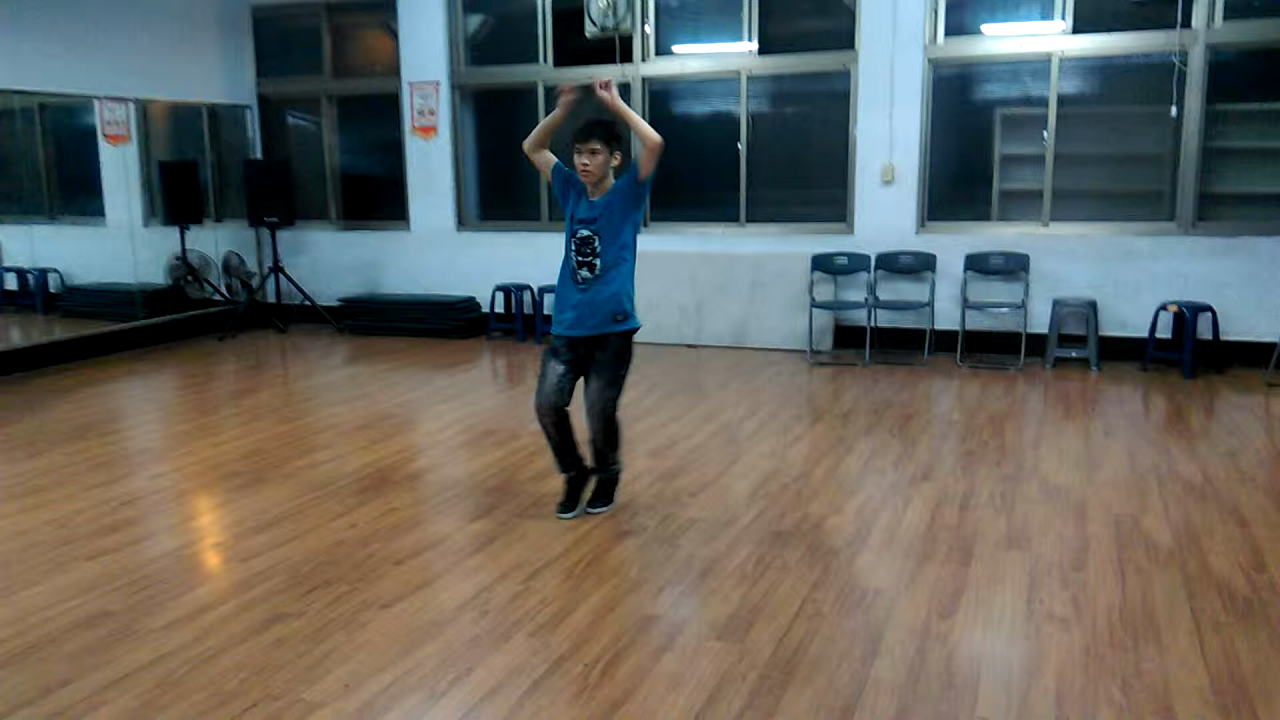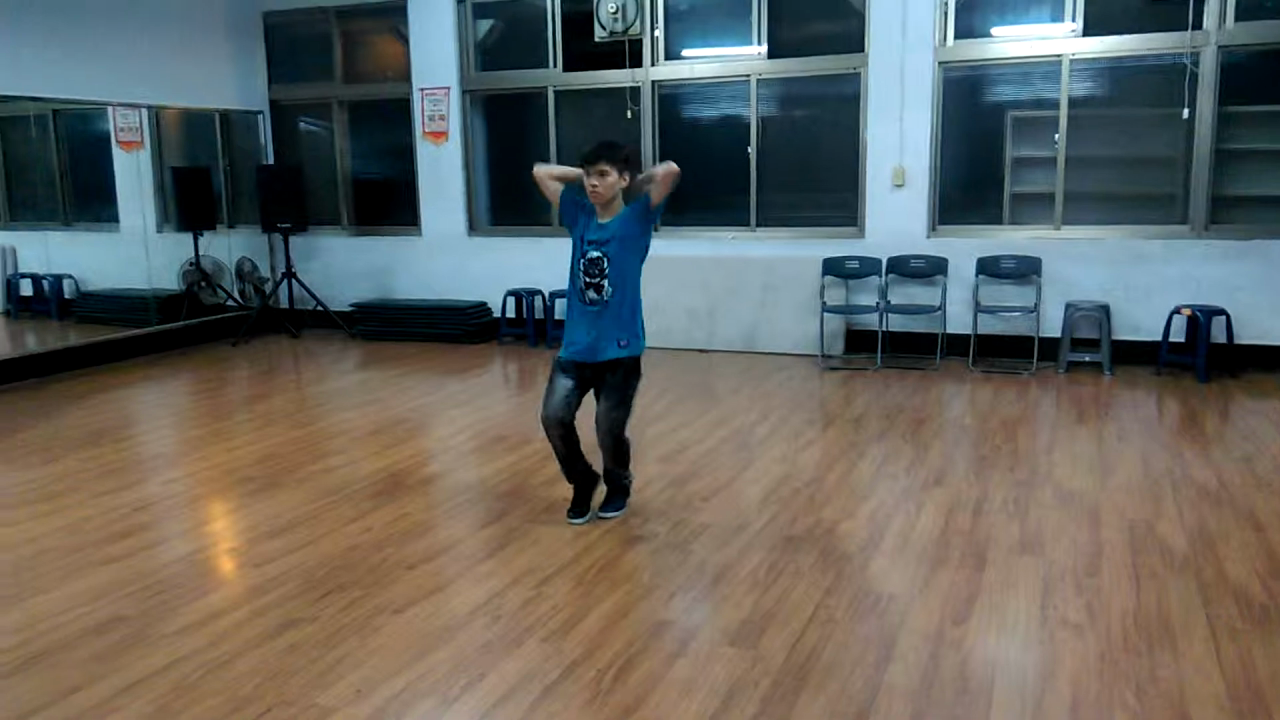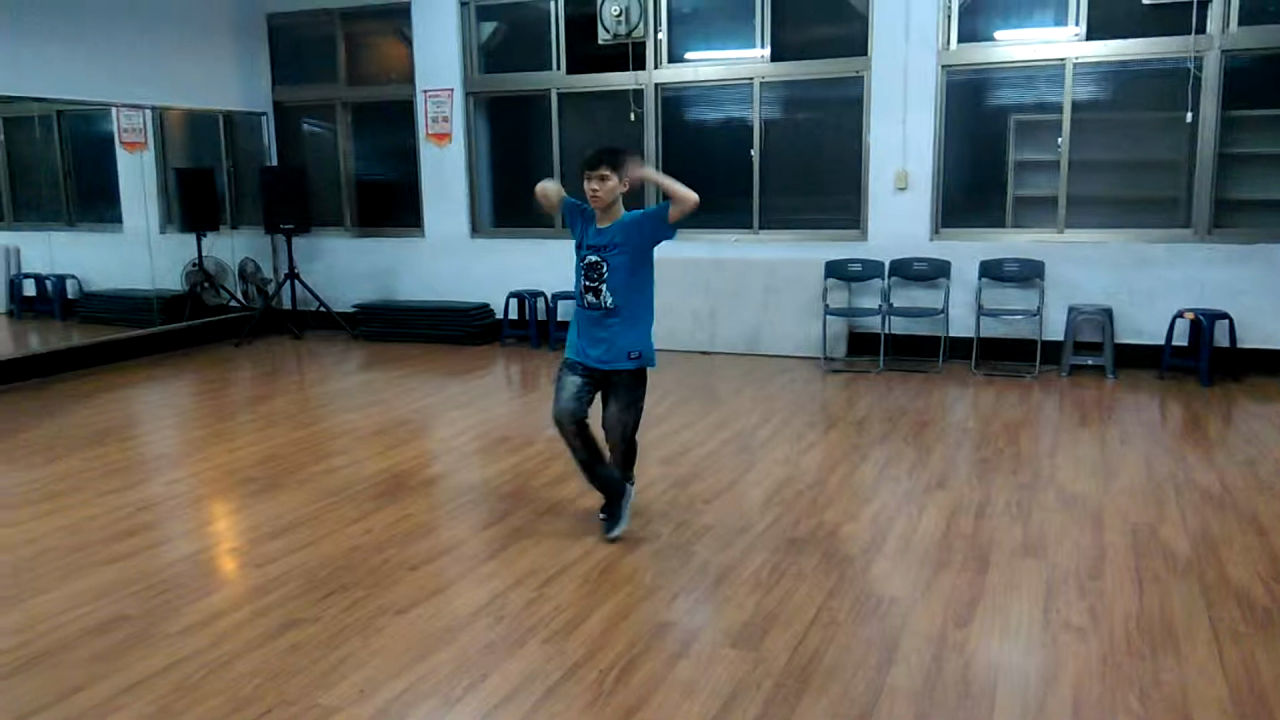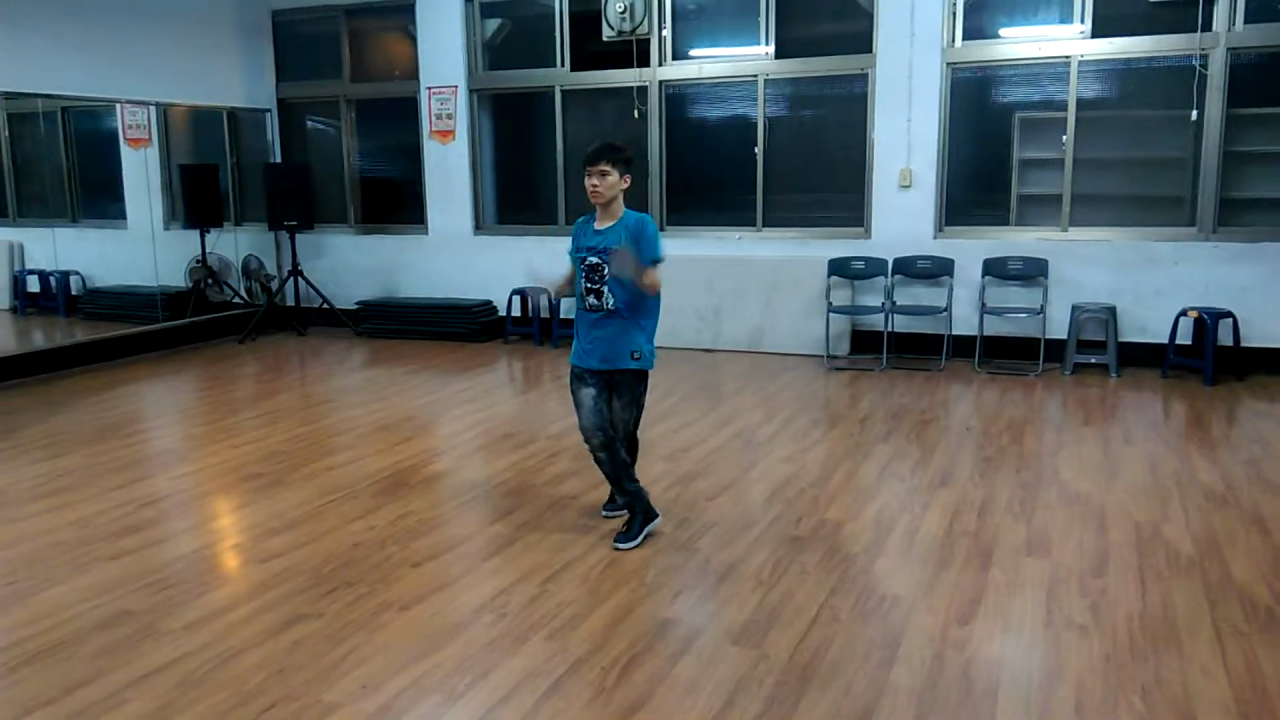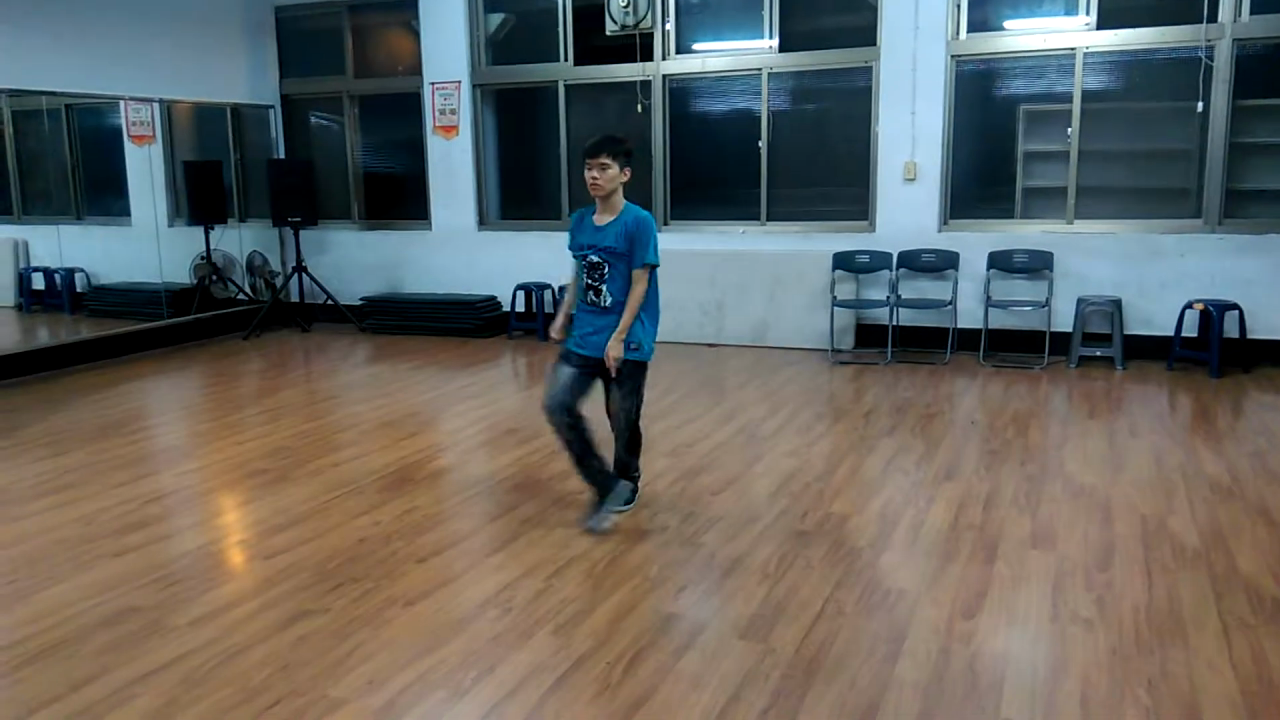
dt=0.2s
person 1, frame 1
left shoulder: (628, 195)
right shoulder: (570, 191)
left elbow: (653, 143)
right elbow: (531, 147)
left wrist: (615, 102)
right wrist: (563, 107)
left hip: (612, 325)
right hip: (568, 323)
left knee: (600, 411)
right knee: (548, 404)
left ankle: (607, 478)
right ankle: (575, 475)
person 1, frame 2
left shoulder: (637, 218)
right shoulder: (579, 213)
left elbow: (670, 173)
right elbow: (542, 174)
left wrist: (646, 179)
right wrist: (583, 172)
left hip: (619, 344)
right hip: (576, 343)
left knee: (609, 428)
right knee: (554, 417)
left ankle: (618, 486)
right ankle: (582, 484)
person 1, frame 3
left shoulder: (641, 223)
right shoulder: (581, 218)
left elbow: (691, 202)
right elbow: (542, 192)
left wrist: (648, 174)
right wrist: (568, 193)
left hip: (627, 350)
right hip: (582, 348)
left knee: (619, 433)
right knee: (566, 415)
left ankle: (620, 487)
right ankle: (613, 488)
person 1, frame 4
left shoulder: (640, 226)
right shoulder: (581, 228)
left elbow: (654, 285)
left wrist: (630, 268)
right wrist: (553, 287)
left hip: (629, 349)
right hip: (587, 349)
left knee: (622, 430)
right knee: (594, 430)
left ankle: (622, 490)
right ankle: (641, 509)
person 1, frame 5
left shoulder: (639, 222)
right shoulder: (579, 222)
left elbow: (640, 287)
left wrist: (619, 338)
right wrist: (563, 317)
left hip: (626, 343)
right hip: (583, 337)
left knee: (624, 421)
right knee: (556, 405)
left ankle: (627, 482)
right ankle: (605, 484)
